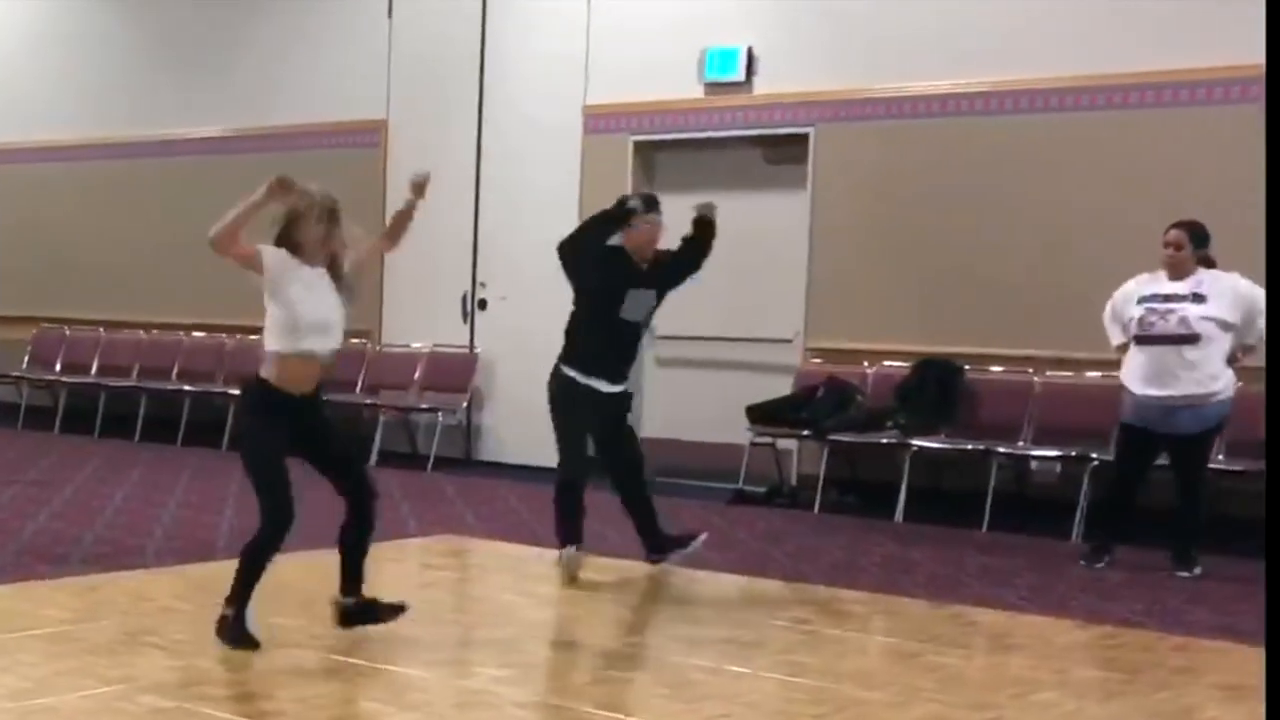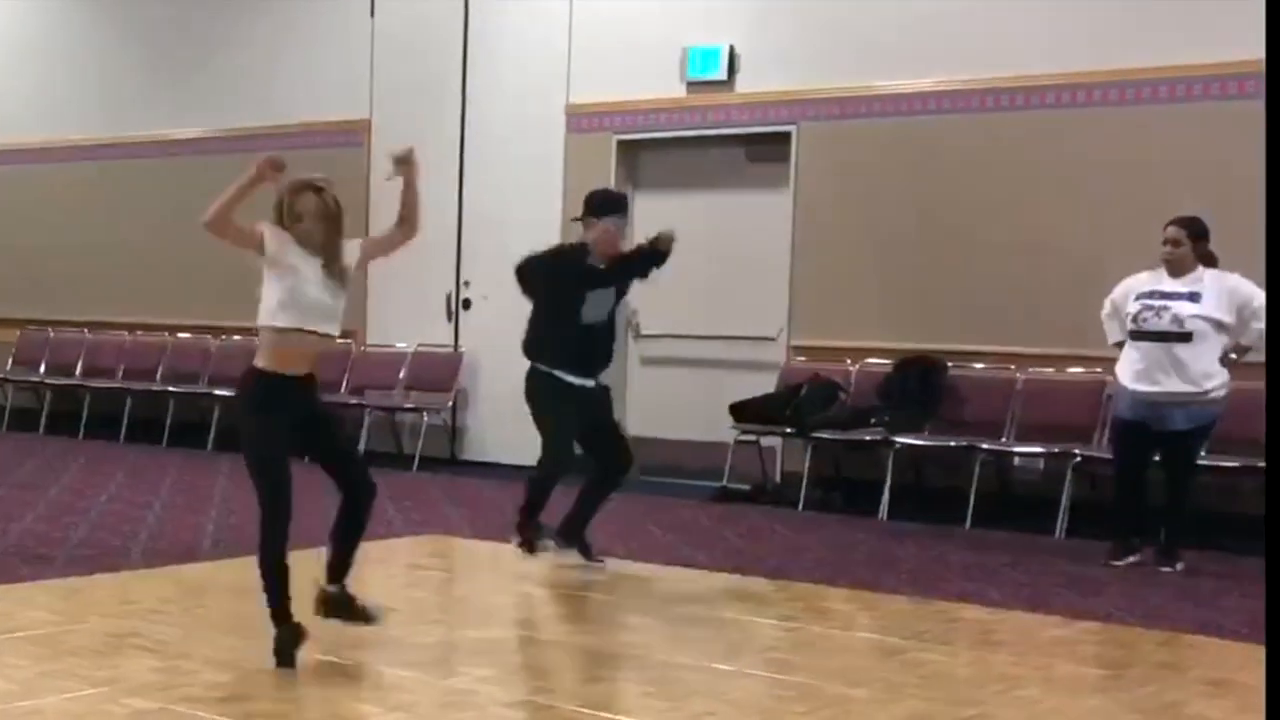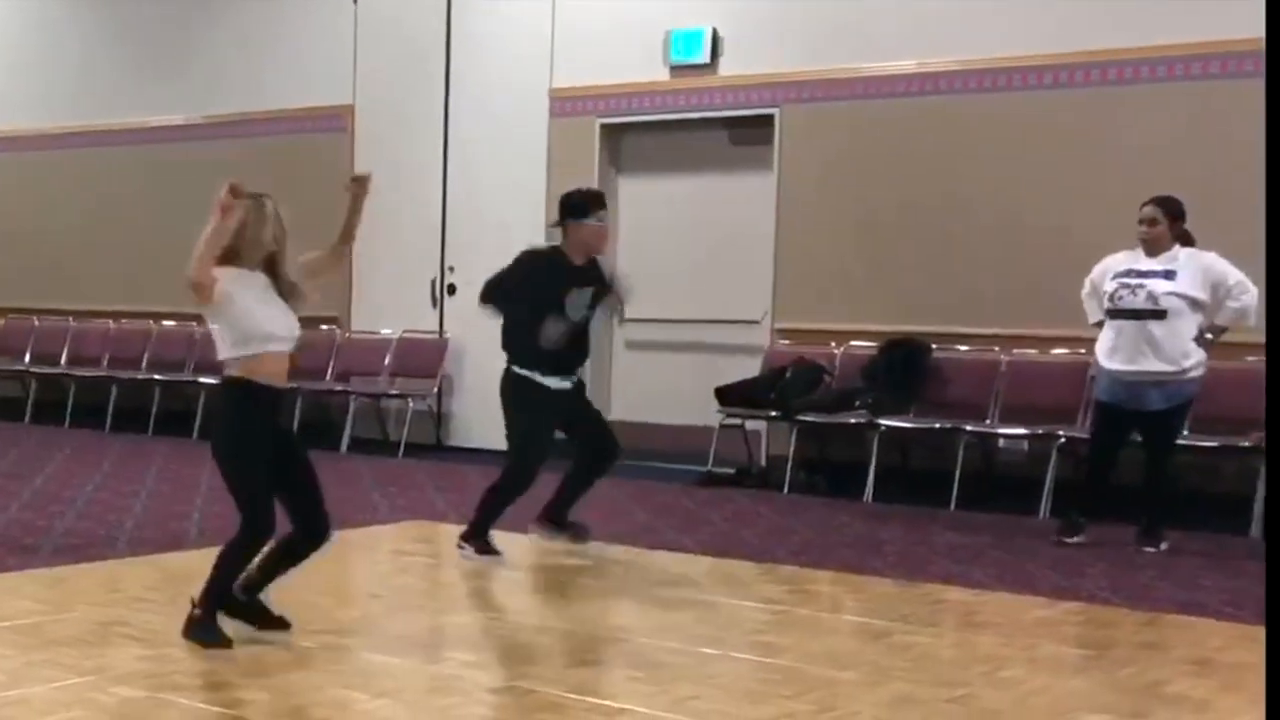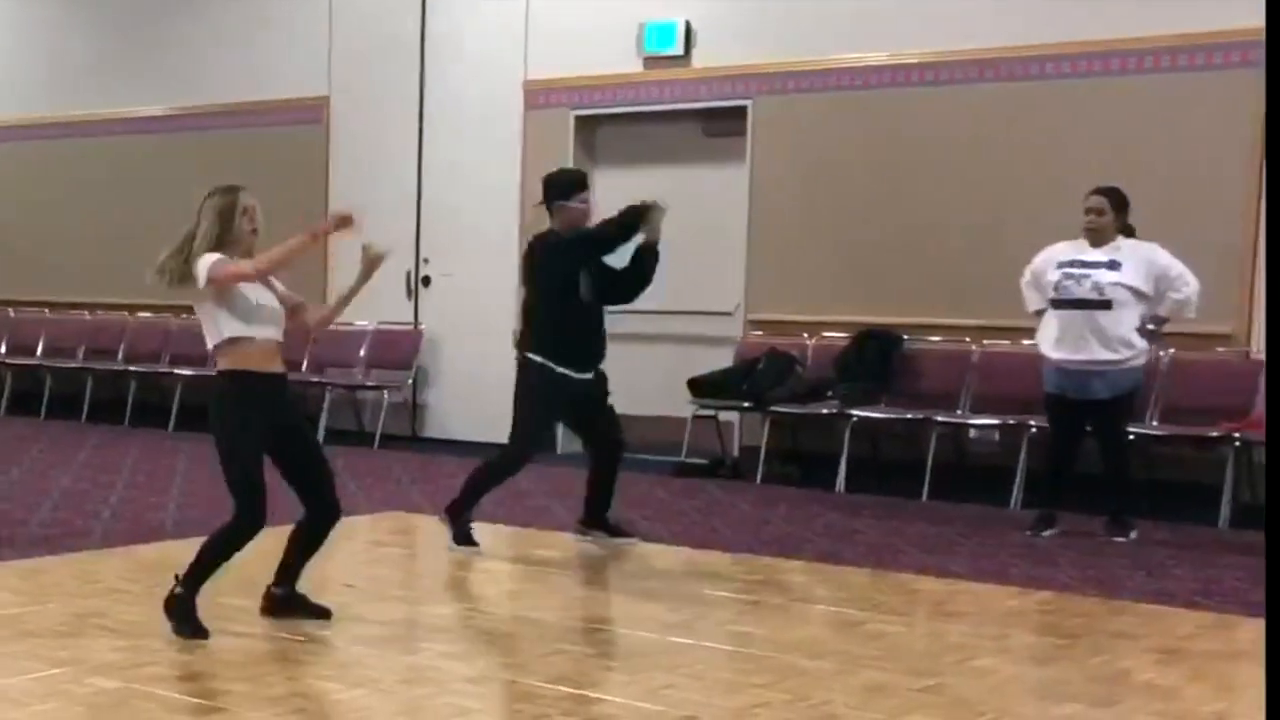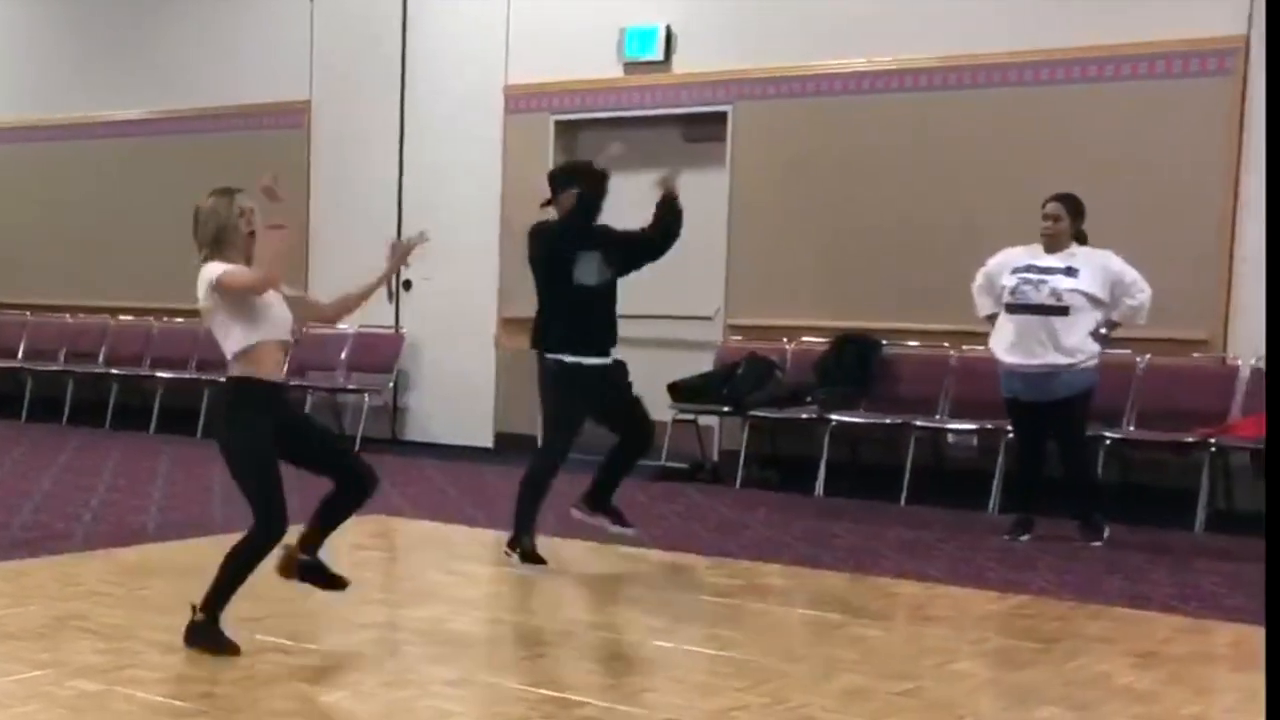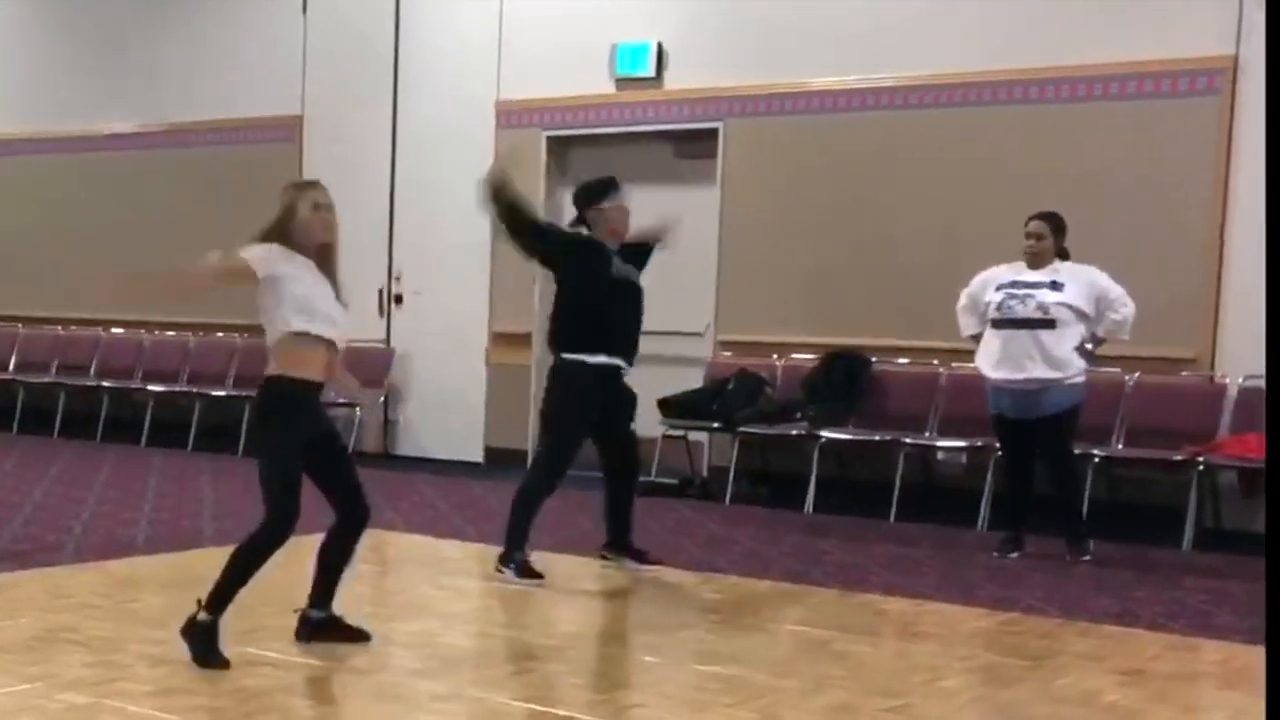
dt=0.4s
person 1, frame 1
left shoulder: (339, 266)
right shoulder: (279, 263)
left elbow: (388, 240)
right elbow: (219, 241)
left wrist: (412, 201)
right wrist: (266, 197)
left hip: (308, 408)
right hip: (267, 406)
left knee: (363, 498)
right knee: (278, 521)
left ankle: (351, 598)
right ankle: (233, 614)
person 1, frame 2
left shoulder: (344, 256)
right shoulder: (276, 245)
left elbow: (406, 230)
right elbow: (214, 223)
left wrist: (409, 178)
right wrist: (256, 176)
left hip: (304, 395)
right hip: (264, 394)
left knee: (360, 488)
right knee: (277, 512)
left ankle: (334, 589)
right ankle: (284, 625)
person 1, frame 3
left shoulder: (277, 279)
right shoulder: (221, 279)
left elbow: (335, 257)
right elbow: (201, 281)
left wrist: (356, 205)
right wrist: (223, 220)
left hip: (274, 413)
right hip: (239, 410)
left knee: (313, 525)
right knee: (259, 522)
left ankle: (242, 594)
right ankle: (201, 613)
person 1, frame 4
left shoulder: (265, 282)
right shoulder: (211, 265)
left elbow: (313, 320)
right elbow: (266, 265)
left wrist: (361, 279)
right wrist: (325, 230)
left hip: (279, 398)
right hip: (236, 397)
left knee: (326, 507)
right knee: (250, 513)
left ankle: (282, 590)
right ankle: (183, 594)
person 1, frame 5
left shoulder: (271, 285)
right shoulder: (215, 275)
left elbow: (331, 314)
right elbow: (258, 281)
left wrist: (389, 271)
right wrist: (265, 220)
left hip: (277, 404)
right hip: (245, 406)
left knee: (359, 479)
right knee: (270, 522)
left ankle: (302, 555)
right ankle: (203, 621)
person 1, frame 6
left shoulder: (320, 279)
right shoulder: (277, 260)
right elbow: (217, 267)
left wrist: (361, 391)
right wrist: (156, 284)
left hip: (309, 408)
right hip: (282, 403)
left knee: (354, 512)
right knee: (279, 522)
left ankle: (317, 615)
right ankle: (204, 622)
person 2, frame 1
left shoulder: (655, 268)
right shoulder: (602, 263)
left elbow: (686, 261)
right elbow: (571, 250)
left wrist: (704, 228)
right wrist: (620, 213)
left hip: (610, 390)
right hip: (575, 387)
left knee: (626, 468)
right knee: (573, 465)
left ankle: (657, 543)
right ankle: (569, 544)
person 2, frame 2
left shoulder: (617, 267)
right shoulder: (564, 265)
left elbow: (645, 261)
right elbow: (527, 276)
left wrist: (661, 246)
right wrist: (585, 246)
left hip: (588, 385)
right hip: (550, 382)
left knee: (616, 460)
right knee: (560, 456)
left ankle: (571, 534)
right ankle: (528, 527)
person 2, frame 3
left shoulder: (590, 269)
right shoulder: (539, 264)
right elbow: (494, 293)
left wrist: (607, 290)
right wrist: (538, 324)
left hip: (567, 387)
right hip: (530, 386)
left knee: (602, 448)
right knee: (523, 468)
left ankle: (555, 515)
right ankle: (474, 534)
person 2, frame 4
left shoulder: (586, 255)
right shoulder: (546, 249)
left elbow: (618, 292)
right elbow: (598, 239)
left wrist: (650, 245)
right wrist: (639, 215)
left hip: (583, 373)
right hip: (543, 370)
left knee: (609, 444)
right knee: (521, 450)
left ankle: (594, 519)
right ankle: (459, 513)
person 2, frame 5
left shoulder: (604, 240)
right shoulder: (547, 236)
left elbow: (652, 244)
right elbow: (578, 217)
left wrist: (669, 201)
right wrist: (598, 174)
left hip: (601, 363)
right hip: (563, 365)
left knee: (639, 432)
right knee: (554, 450)
left ankle: (595, 501)
right ankle: (520, 538)
person 2, frame 6
left shoulder: (627, 255)
right shoulder: (576, 248)
right elbow: (531, 233)
left wrist: (649, 240)
right wrist: (501, 192)
left hip: (611, 379)
right hip: (578, 373)
left knee: (623, 462)
right knee: (550, 464)
left ankle: (617, 543)
right ankle: (511, 554)
person 3, frame 1
left shoulder: (1226, 287)
right shoulder: (1140, 287)
left elbow: (1260, 312)
right elbow: (1113, 314)
left wrist: (1239, 351)
right wrist: (1125, 349)
left hip: (1199, 406)
right hip: (1142, 402)
left knee: (1190, 483)
right knee: (1125, 475)
left ankle: (1185, 553)
right ankle: (1101, 543)
person 3, frame 2
left shoulder: (1225, 286)
right shoulder: (1139, 284)
left elbow: (1260, 316)
right elbow: (1111, 312)
left wrist: (1231, 355)
right wrist: (1126, 348)
left hip: (1191, 402)
right hip: (1135, 397)
left knee: (1179, 478)
right knee: (1127, 470)
left ankle: (1171, 548)
right ankle: (1128, 542)
person 3, frame 3
left shoulder: (1201, 265)
right shoulder: (1116, 263)
left elbow: (1243, 295)
right elbow: (1091, 292)
left wrist: (1208, 335)
left hip: (1169, 381)
right hip: (1114, 377)
left knee: (1158, 458)
right knee: (1100, 451)
left ankle: (1152, 529)
right ankle: (1076, 518)
person 3, frame 4
left shoulder: (1143, 255)
right shoulder: (1058, 254)
left elbow: (1184, 287)
right elbow: (1031, 281)
left wrist: (1150, 326)
right wrist: (1046, 320)
left hip: (1114, 370)
right hip: (1061, 368)
left knee: (1113, 446)
right knee: (1060, 444)
left ankle: (1121, 517)
right ankle: (1049, 512)
person 3, frame 5
left shoulder: (1099, 263)
right shoulder: (1012, 259)
left elbow: (1138, 293)
right elbow: (983, 285)
left wrist: (1103, 331)
right wrist: (997, 324)
left hip: (1070, 373)
right hip: (1018, 371)
left knee: (1073, 447)
right knee: (1027, 447)
left ankle: (1092, 520)
right ankle: (1024, 516)
person 3, frame 6
left shoulder: (1083, 278)
right shoulder: (997, 277)
left elbow: (1121, 308)
right elbow: (967, 304)
left wrist: (1089, 345)
right wrist: (983, 344)
left hip: (1057, 388)
right hip: (1005, 388)
left knee: (1060, 462)
right knee: (1015, 465)
left ankle: (1077, 536)
right ankle: (1014, 533)
